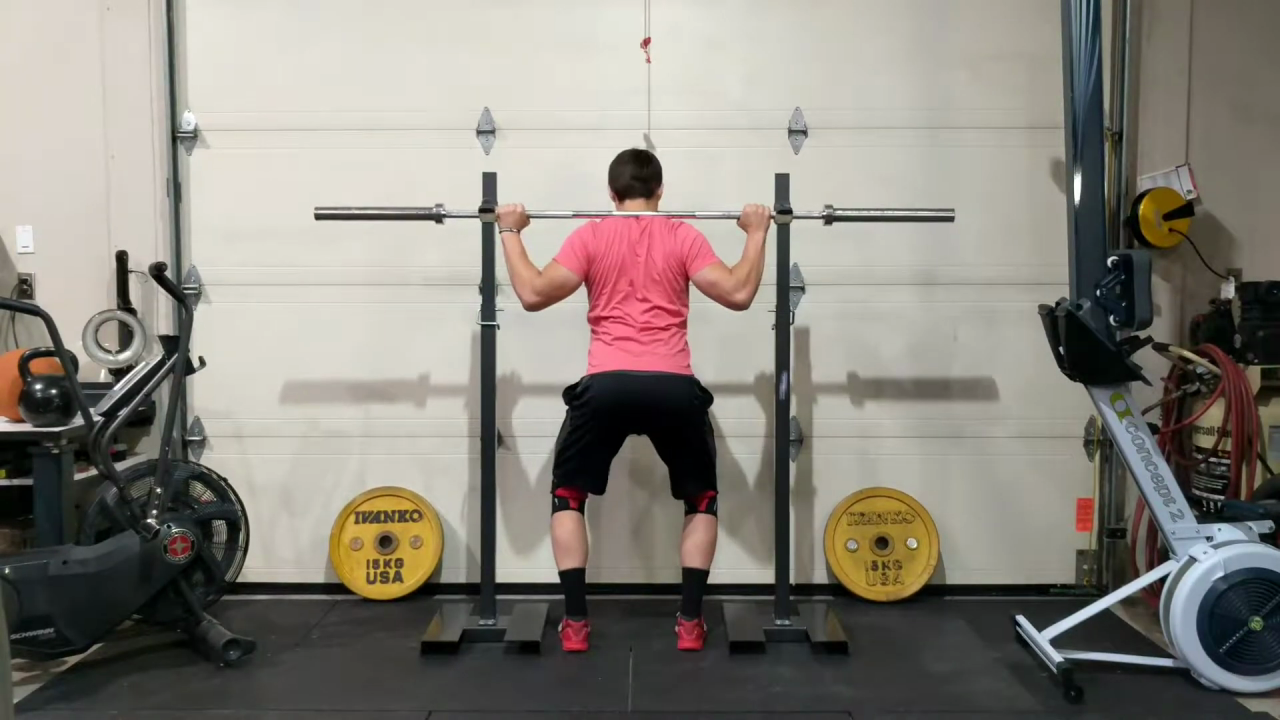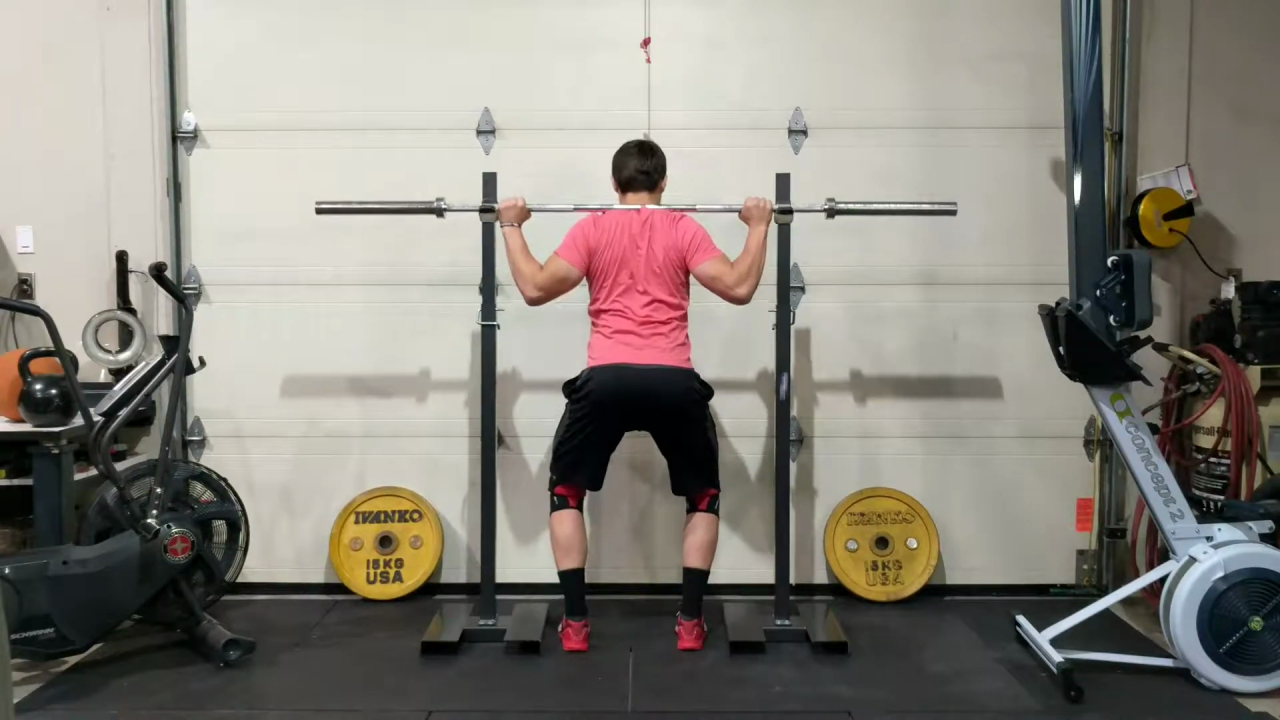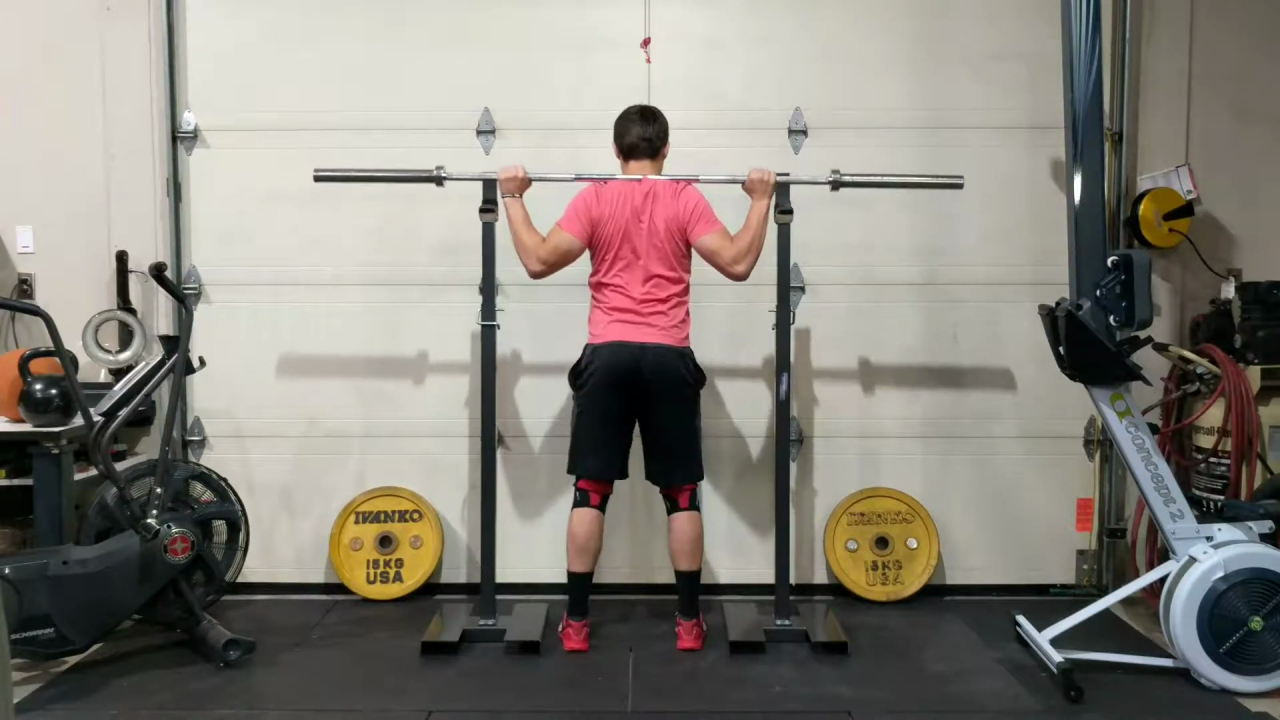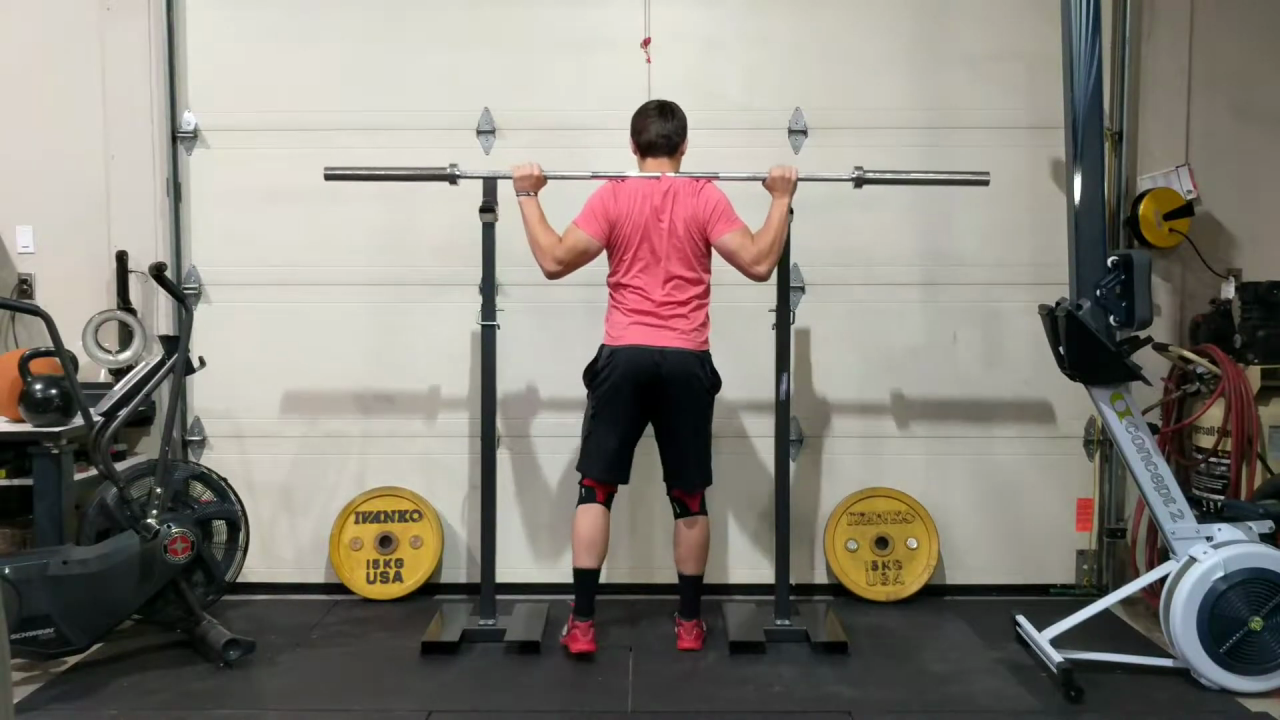
dt=0.4s
person 1, frame 1
left shoulder: (589, 237)
right shoulder: (683, 237)
left elbow: (533, 295)
right elbow: (738, 294)
left wrist: (510, 231)
right wrist: (757, 232)
left hip: (606, 386)
right hip: (673, 388)
left knee: (567, 497)
right knee: (701, 500)
left ankle: (575, 622)
right ankle: (690, 621)
person 1, frame 2
left shoulder: (591, 230)
right shoulder: (684, 229)
left elbow: (535, 288)
right elbow: (739, 288)
left wrist: (511, 226)
right wrist: (759, 227)
left hip: (605, 380)
right hip: (673, 381)
left knee: (565, 493)
right knee: (703, 497)
left ankle: (575, 622)
right ankle: (690, 621)
person 1, frame 3
left shoulder: (594, 199)
right shoulder: (686, 199)
left elbow: (537, 261)
right elbow: (738, 263)
left wrist: (512, 197)
right wrist: (761, 200)
left hip: (607, 357)
right hip: (669, 359)
left knee: (591, 491)
right knee: (681, 494)
left ankle: (577, 621)
right ankle: (688, 621)
person 1, frame 4
left shoulder: (611, 196)
right shoulder: (706, 197)
left elbow: (554, 261)
right elbow: (758, 263)
left wrist: (527, 194)
right wrist: (781, 198)
left hip: (623, 359)
right hip: (687, 363)
left knee: (595, 490)
right knee: (689, 497)
left ankle: (581, 621)
right ankle: (689, 622)
